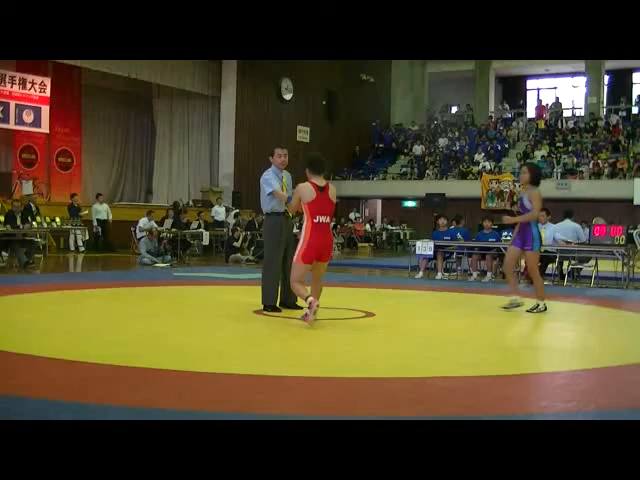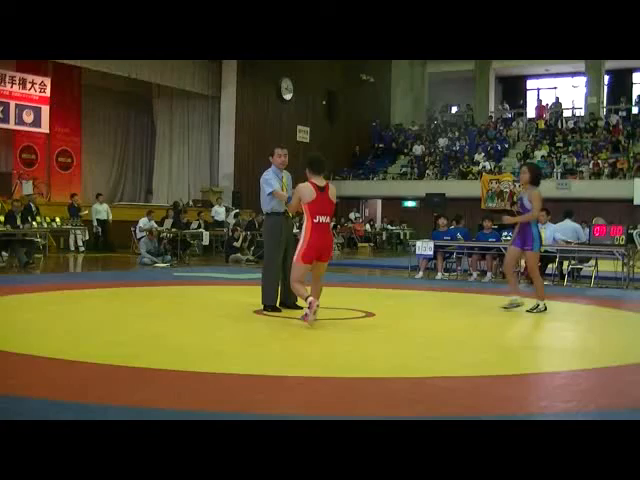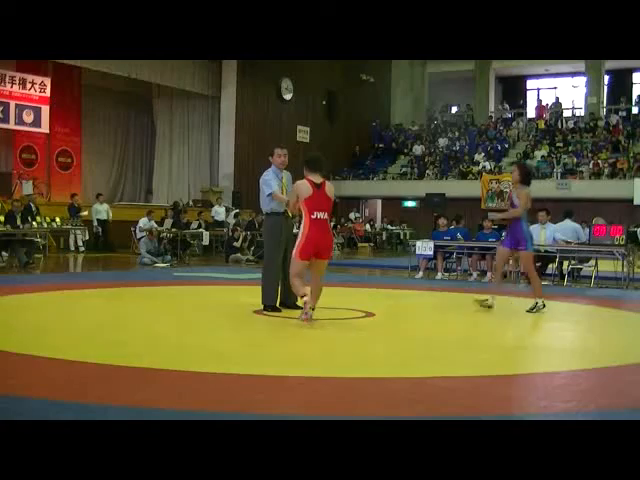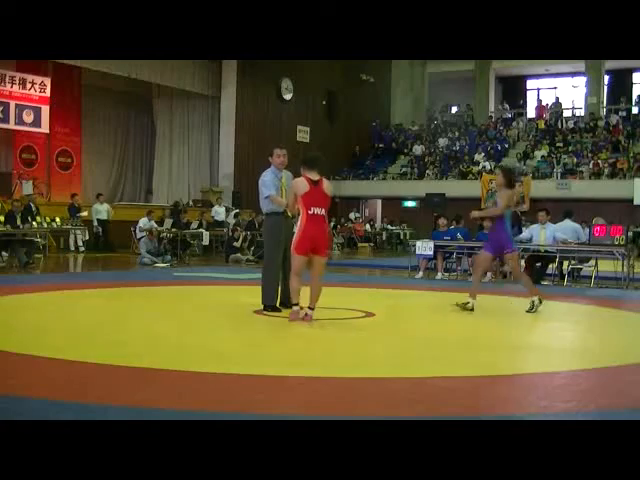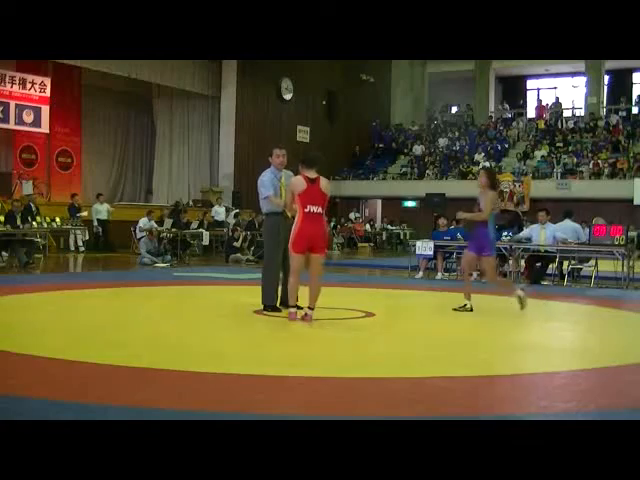
dt=0.1s
person 1, frame 1
left shoulder: (302, 188)
right shoulder: (332, 190)
left elbow: (291, 210)
left hip: (309, 241)
right hip: (327, 241)
left knee: (296, 282)
right knee: (317, 279)
left ankle: (311, 302)
right ankle: (309, 311)
person 1, frame 2
left shoulder: (302, 188)
right shoulder: (332, 190)
left elbow: (291, 210)
left hip: (309, 241)
right hip: (327, 241)
left knee: (296, 282)
right knee: (317, 279)
left ankle: (311, 301)
right ankle: (310, 311)
person 1, frame 3
left shoulder: (299, 185)
right shoulder: (330, 187)
left elbow: (292, 208)
left hip: (308, 237)
right hip: (325, 237)
left knee: (295, 276)
right knee: (317, 277)
left ankle: (306, 299)
right ankle: (310, 311)
person 1, frame 4
left shoulder: (297, 183)
right shoulder: (327, 185)
left elbow: (291, 208)
left hip: (304, 233)
right hip: (323, 233)
left knee: (295, 273)
right knee: (317, 277)
left ankle: (295, 308)
right ankle: (310, 311)
person 1, frame 5
left shoulder: (295, 181)
right shoulder: (325, 183)
left elbow: (289, 207)
left hip: (301, 231)
right hip: (320, 232)
left knee: (294, 274)
right knee: (315, 275)
left ankle: (292, 310)
right ankle: (309, 312)
person 2, frame 1
left shoulder: (288, 176)
right shoulder: (268, 176)
right elbow: (278, 193)
right wrist: (293, 199)
left hip: (287, 219)
right hip: (274, 220)
left knee: (289, 261)
right knee: (273, 262)
left ankle: (288, 299)
right ankle: (269, 303)
person 2, frame 2
left shoulder: (288, 176)
right shoulder: (268, 176)
right elbow: (278, 194)
right wrist: (292, 200)
left hip: (287, 219)
right hip: (274, 220)
left knee: (289, 261)
right knee: (273, 262)
left ankle: (288, 299)
right ankle: (269, 303)
person 2, frame 3
left shoulder: (288, 176)
right shoulder: (268, 177)
right elbow: (277, 195)
left hip: (287, 219)
right hip: (274, 220)
left knee: (289, 261)
right knee: (273, 262)
left ankle: (288, 299)
right ankle: (269, 303)
person 2, frame 4
left shoulder: (288, 176)
right shoulder: (267, 177)
right elbow: (274, 198)
left hip: (287, 219)
right hip: (273, 220)
left knee: (289, 261)
right knee: (272, 262)
left ankle: (286, 299)
right ankle: (269, 302)
person 2, frame 5
left shoulder: (289, 176)
right shoulder: (266, 177)
right elbow: (271, 200)
right wrist: (287, 204)
left hip: (287, 219)
right hip: (273, 220)
left knee: (289, 261)
right knee: (272, 262)
left ankle: (286, 299)
right ankle: (269, 303)
person 3, frame 1
left shoulder: (534, 193)
right shoulder: (523, 192)
left elbow: (534, 214)
left wrist: (513, 219)
right wrist: (514, 235)
left hip: (531, 235)
right hip: (520, 234)
left knee: (533, 271)
right knee: (507, 266)
left ankle: (541, 303)
right ankle: (516, 298)
person 3, frame 2
left shoulder: (534, 193)
right shoulder: (523, 192)
left elbow: (534, 214)
left wrist: (513, 219)
right wrist: (514, 234)
left hip: (532, 235)
right hip: (521, 234)
left knee: (533, 271)
right knee: (507, 266)
left ankle: (541, 303)
right ankle: (515, 298)
person 3, frame 3
left shoulder: (524, 191)
right shoulder: (513, 190)
left elbow: (519, 211)
left wrist: (499, 215)
left hip: (522, 234)
right hip: (510, 234)
left knee: (529, 270)
right knee: (497, 267)
left ankle: (540, 301)
right ankle: (489, 300)
person 3, frame 4
left shoulder: (507, 194)
right shoulder: (498, 193)
left elbow: (498, 211)
left wrist: (479, 213)
left hip: (504, 237)
right hip: (493, 238)
left knee: (517, 273)
right knee: (477, 269)
left ankle: (535, 298)
right ankle: (471, 302)
person 3, frame 5
left shoulder: (491, 195)
right shoulder: (481, 194)
left elbow: (484, 215)
left wrist: (465, 216)
left hip: (487, 238)
right hip: (476, 237)
left knee: (491, 278)
right knee: (465, 271)
left ankle: (517, 292)
right ankle: (467, 303)
